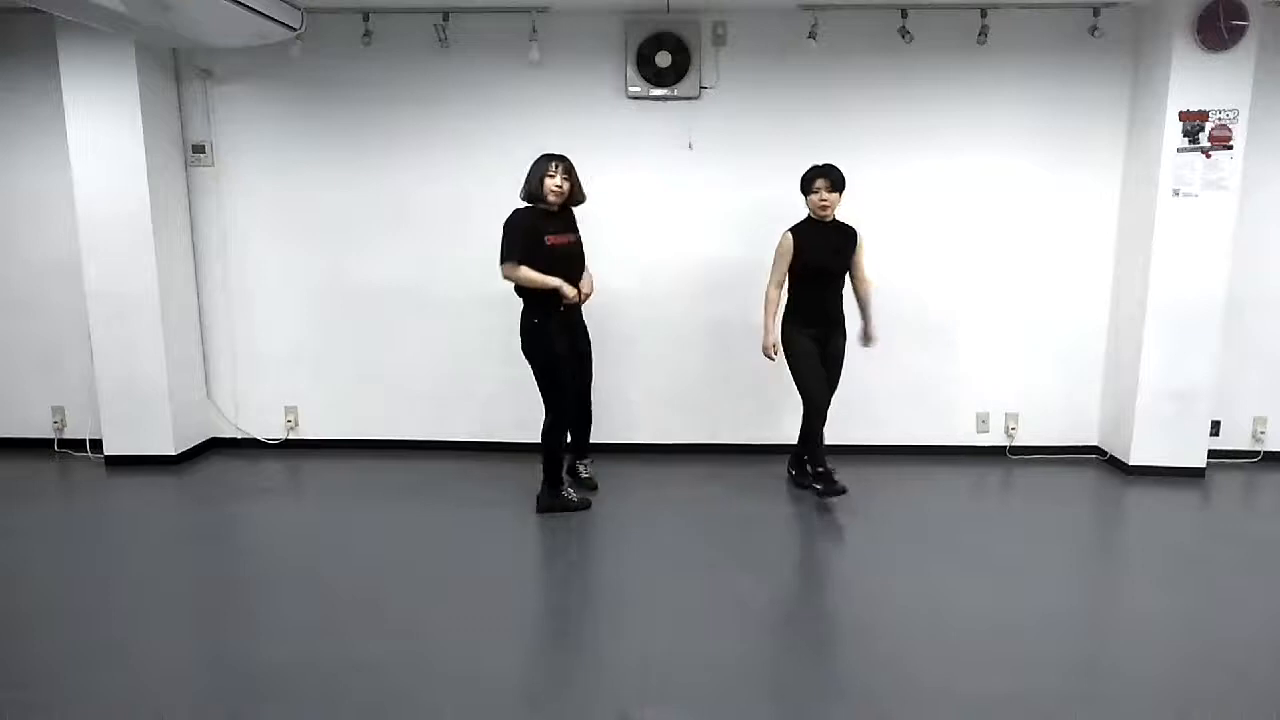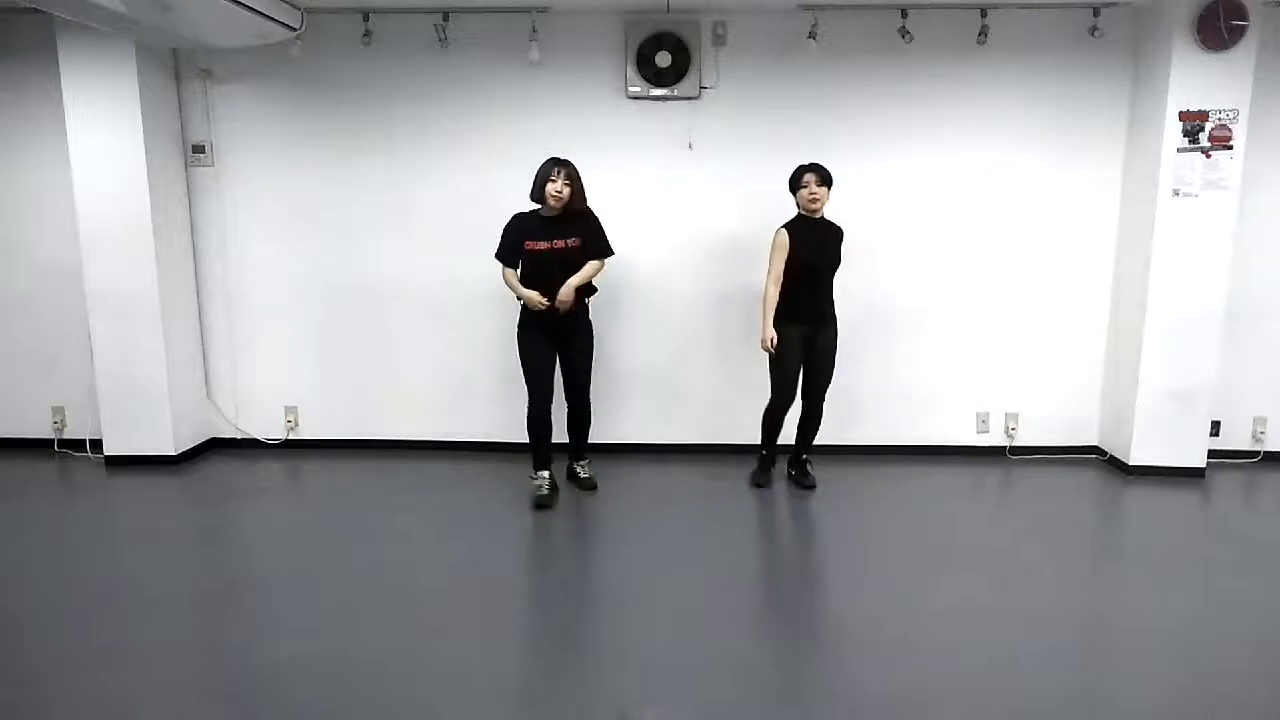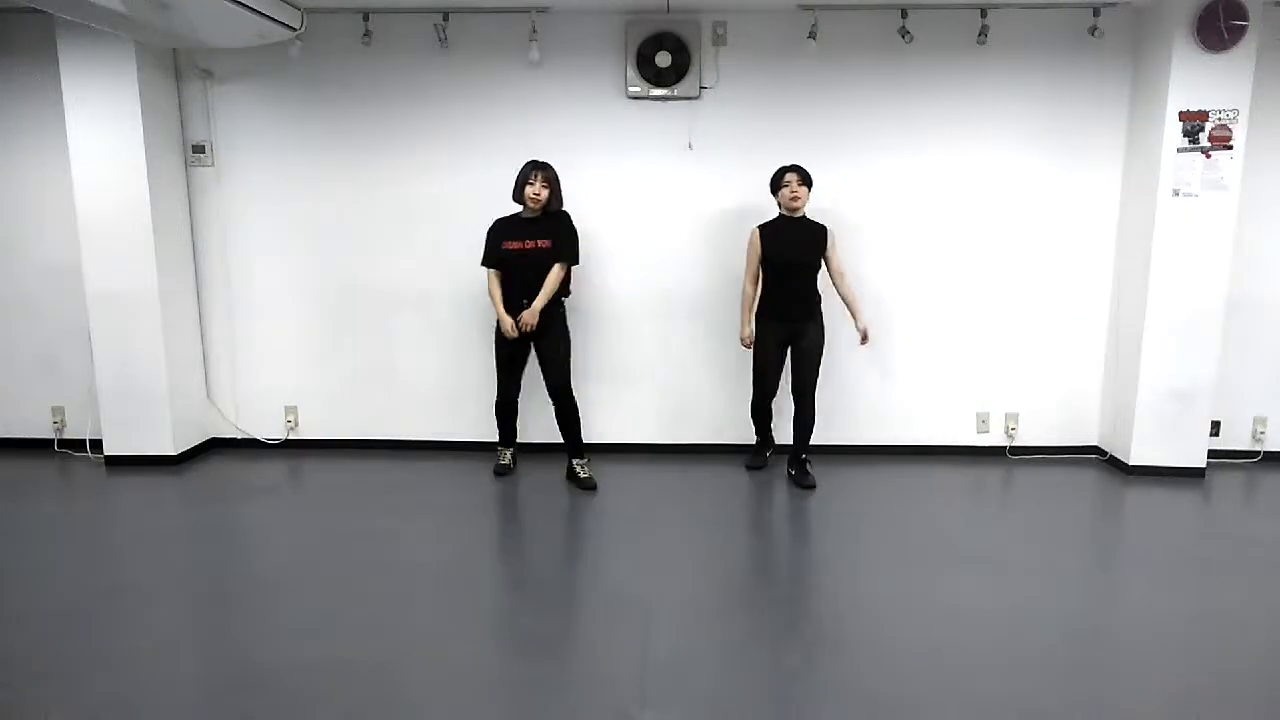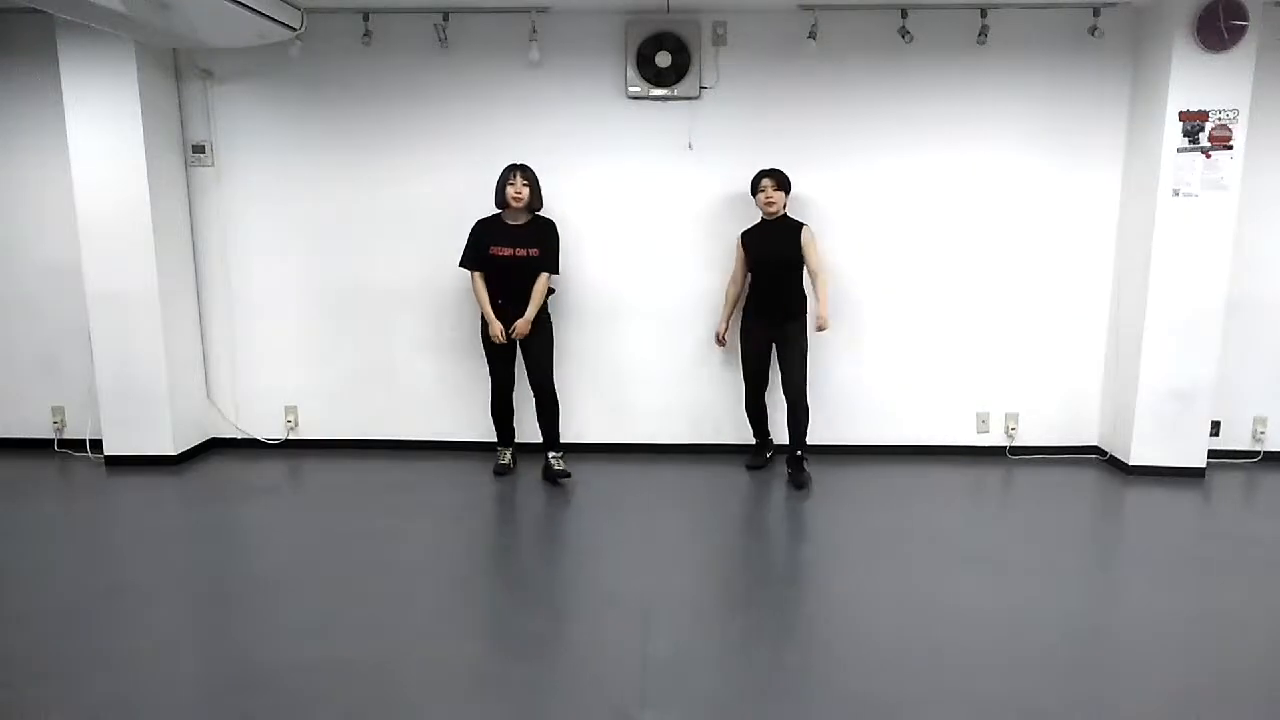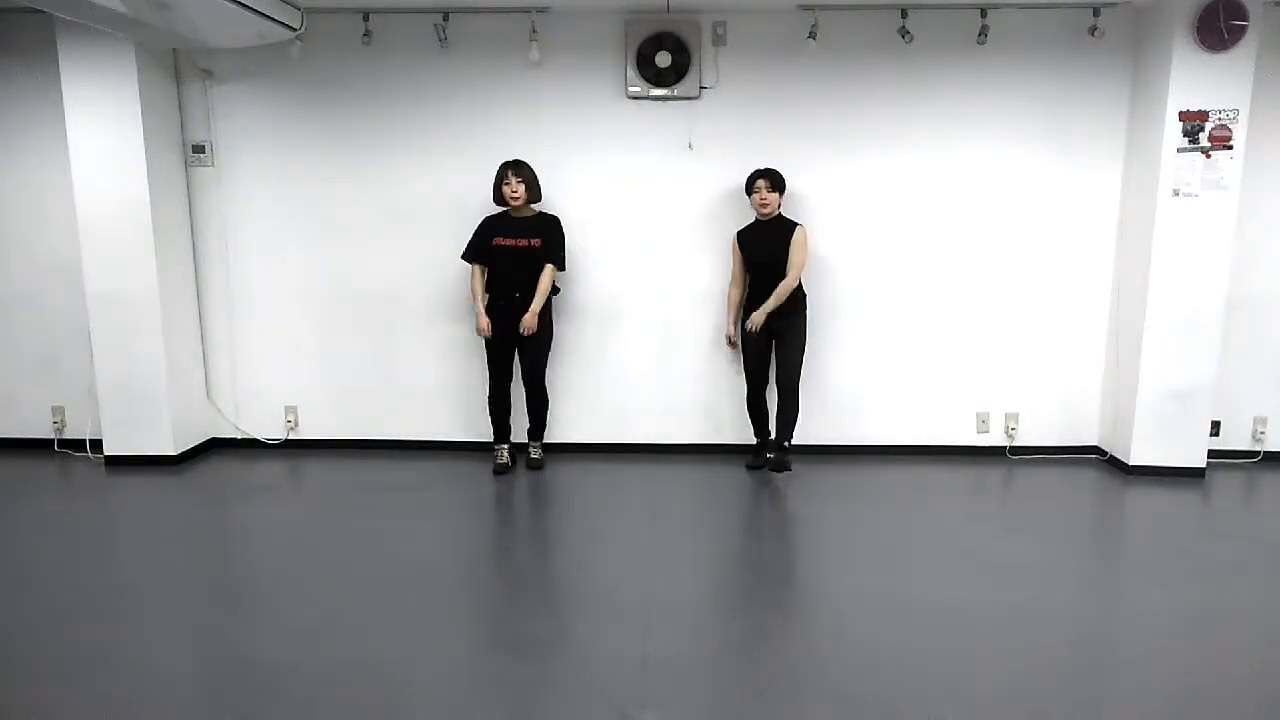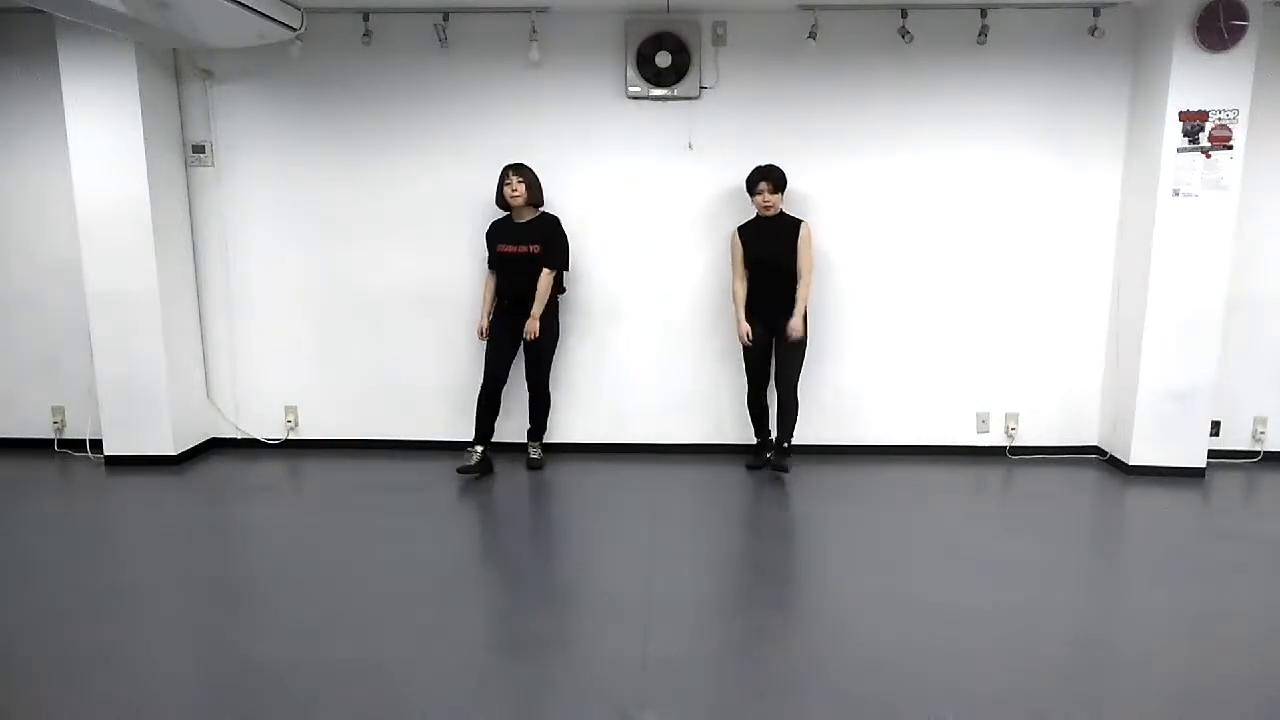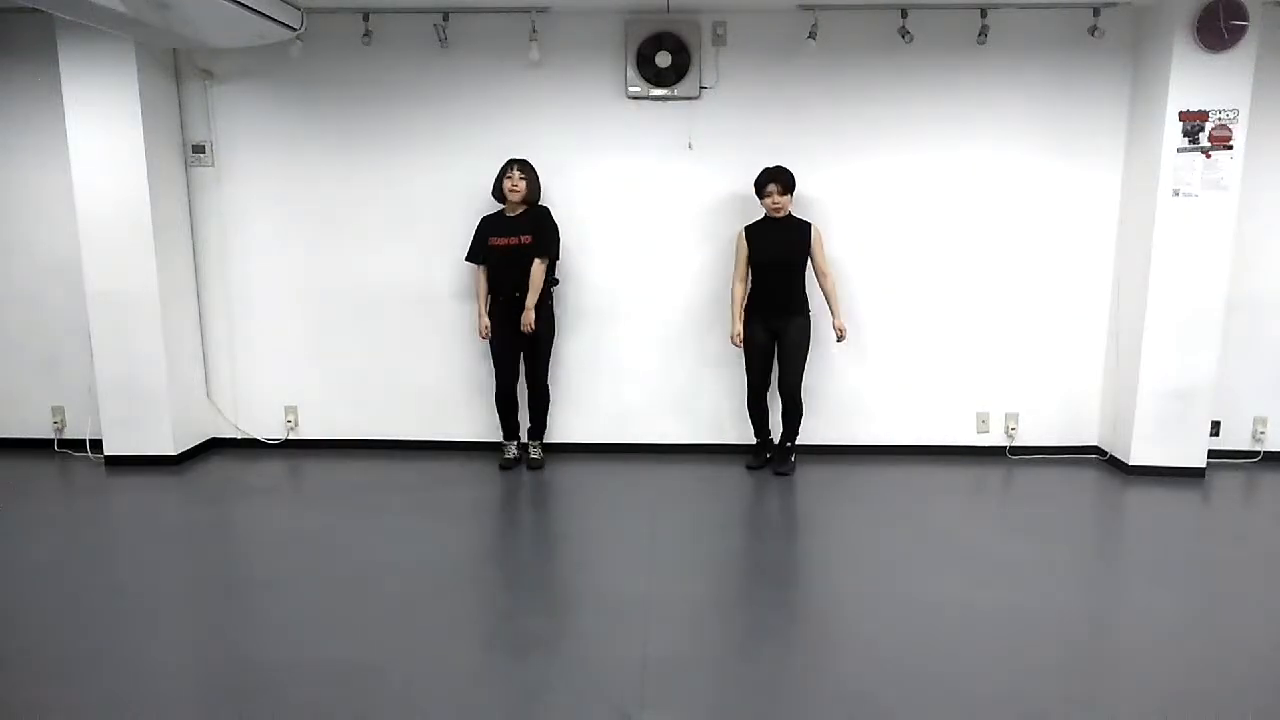
dt=0.3s
person 1, frame 1
left shoulder: (566, 216)
right shoulder: (523, 219)
right elbow: (510, 269)
left wrist: (585, 278)
right wrist: (559, 285)
left hip: (572, 319)
right hip: (540, 322)
left knee: (581, 395)
right knee: (559, 404)
left ankle: (579, 462)
right ankle: (552, 490)
person 1, frame 2
left shoulder: (583, 219)
right shoulder: (521, 224)
left elbow: (597, 260)
right elbow: (508, 269)
left wrist: (571, 284)
right wrist: (523, 292)
left hip: (575, 318)
right hip: (534, 323)
left knee: (578, 396)
right knee: (540, 398)
left ankle: (578, 463)
right ankle: (542, 475)
person 1, frame 3
left shoulder: (560, 222)
right shoulder: (502, 227)
left elbow: (560, 268)
right elbow: (493, 274)
left wrist: (536, 309)
right wrist: (501, 313)
left hip: (550, 316)
right hip: (511, 317)
left knee: (560, 389)
right knee: (507, 389)
left ankle: (577, 462)
right ankle: (506, 449)
person 1, frame 4
left shoulder: (544, 229)
right shoulder: (484, 229)
left elbow: (544, 277)
right elbow: (477, 277)
left wrist: (528, 319)
right wrist: (491, 320)
left hip: (535, 317)
right hip: (496, 317)
left knee: (544, 384)
right knee: (501, 387)
left ankle: (553, 456)
right ankle: (505, 449)
person 1, frame 5
left shoulder: (548, 225)
right shoulder: (490, 226)
left elbow: (550, 270)
right elbow: (477, 270)
left wrist: (534, 311)
right wrist: (480, 312)
left hip: (535, 313)
right hip: (499, 311)
left knee: (534, 381)
right knee: (499, 381)
left ankle: (536, 444)
right ankle: (502, 446)
person 1, frame 6
left shoulder: (549, 225)
right shoulder: (497, 229)
left elbow: (549, 274)
right elbow: (493, 275)
left wrist: (535, 317)
right wrist: (485, 315)
left hip: (541, 315)
right hip: (505, 313)
left knee: (537, 382)
right knee: (492, 380)
left ankle: (535, 444)
right ankle: (479, 450)
person 1, frame 7
left shoulder: (541, 217)
right shoulder: (488, 224)
left elbow: (540, 264)
right elbow: (482, 271)
left wrist: (529, 309)
right wrist: (482, 313)
left hip: (537, 308)
right hip: (501, 309)
left knee: (537, 379)
right knee: (505, 380)
left ankle: (535, 442)
right ankle: (510, 442)
person 2, frame 1
left shoulder: (850, 236)
right shoulder: (794, 237)
left elbow: (859, 283)
right elbow: (775, 286)
left wrist: (867, 322)
right wrist: (769, 332)
left hip: (834, 329)
right hip: (799, 329)
left knee: (822, 401)
right knee: (815, 399)
left ankle: (799, 462)
right ankle: (820, 472)
person 2, frame 2
left shoulder: (835, 233)
right shoulder: (787, 233)
right elbow: (774, 282)
right wrist: (768, 326)
left hip: (825, 326)
right hip: (790, 326)
left knee: (815, 399)
right knee: (783, 396)
left ankle: (799, 462)
right ankle: (765, 458)
person 2, frame 3
left shoulder: (822, 233)
right shoulder: (762, 233)
left elbow: (839, 278)
right elbow: (751, 282)
left wrist: (858, 318)
right wrist: (746, 322)
left hip: (809, 323)
right hip: (771, 322)
left knee: (805, 394)
right knee: (763, 391)
left ankle: (798, 462)
right ankle: (764, 443)
person 2, frame 4
left shoulder: (800, 231)
right shoulder: (747, 237)
left elbow: (816, 272)
right elbow: (737, 282)
left wrist: (822, 306)
right wrist: (724, 320)
left hip: (791, 320)
right hip: (755, 321)
left knee: (795, 391)
right knee: (754, 389)
left ankle: (797, 460)
right ankle: (763, 444)
person 2, frame 5
left shoulder: (795, 231)
right shoulder: (742, 237)
left elbow: (791, 278)
right elbow: (737, 283)
left wrist: (763, 313)
right wrist: (731, 323)
left hip: (790, 317)
right hip: (753, 318)
left knee: (787, 383)
right knee: (755, 386)
left ankle: (782, 447)
right ankle: (763, 443)
person 2, frame 6
left shoulder: (798, 228)
right shoulder: (742, 233)
left elbow: (804, 276)
right elbow: (739, 280)
left wrist: (798, 315)
right wrist: (741, 319)
left hip: (789, 317)
right hip: (756, 319)
left knee: (786, 383)
right knee: (756, 384)
left ankle: (783, 447)
right ankle: (763, 444)
person 2, frame 7
left shoulder: (808, 231)
right shoulder: (748, 234)
left elbow: (824, 274)
right elbow: (739, 281)
left wrist: (836, 315)
right wrist: (736, 321)
left hip: (795, 319)
right hip: (758, 320)
left knee: (790, 387)
right knee: (756, 387)
left ankle: (787, 448)
right ankle: (763, 444)
